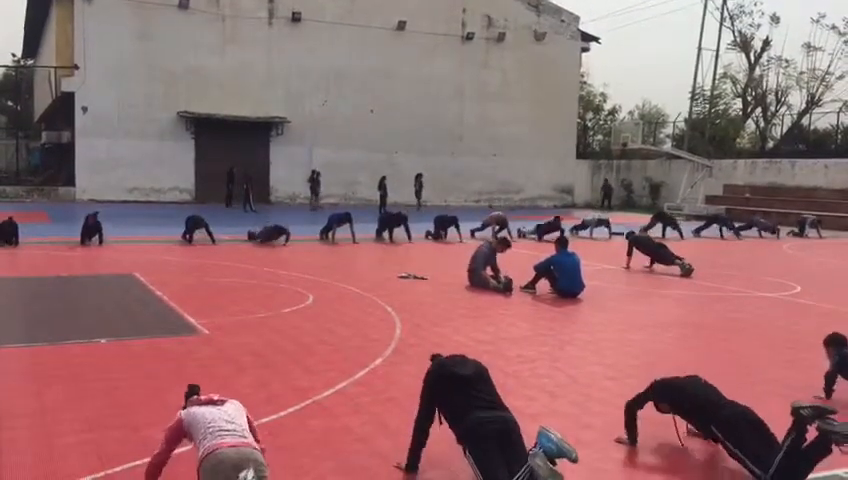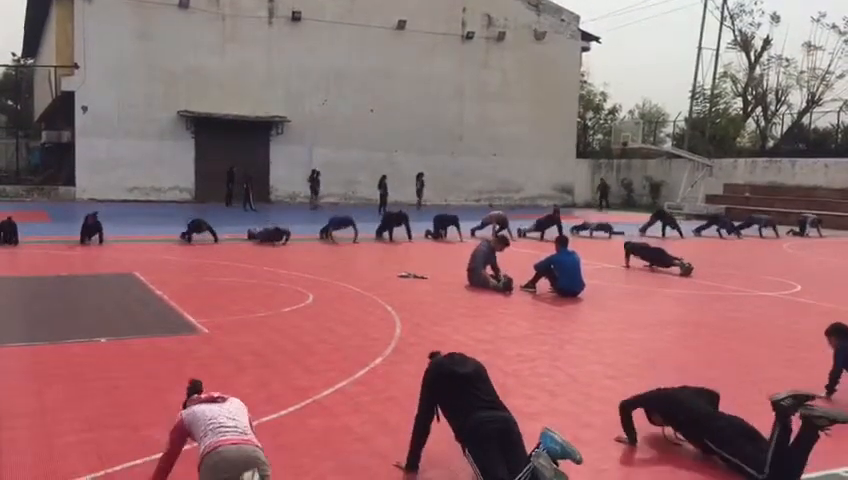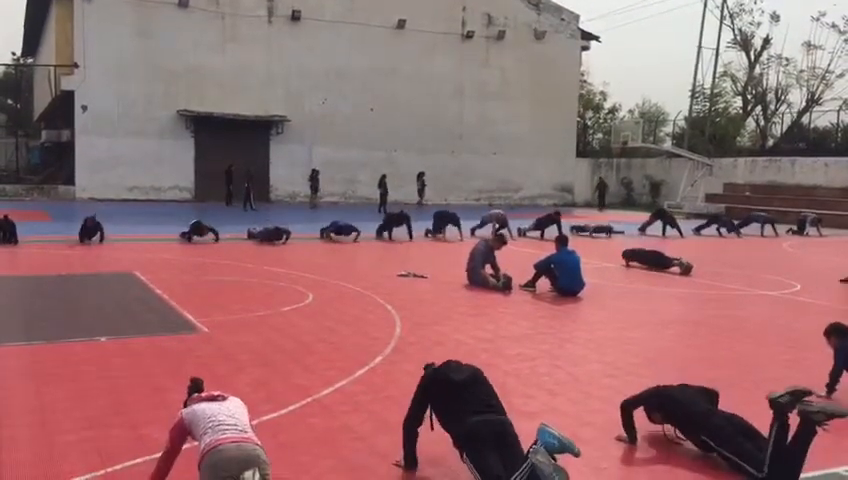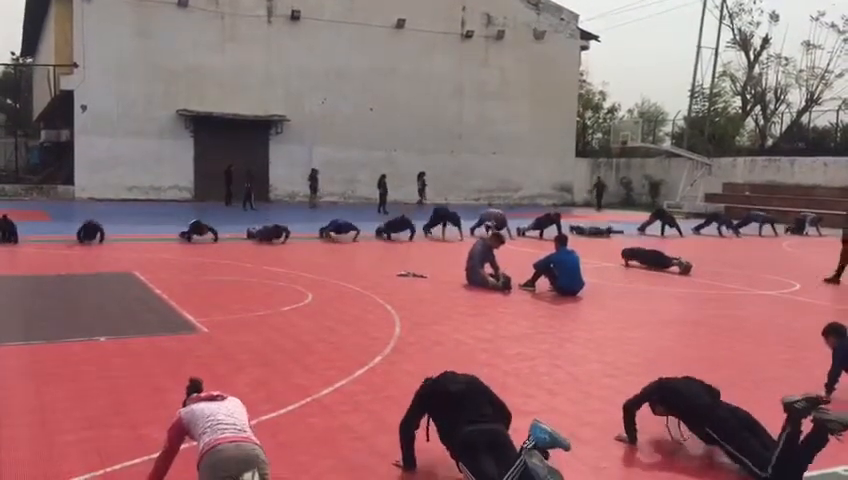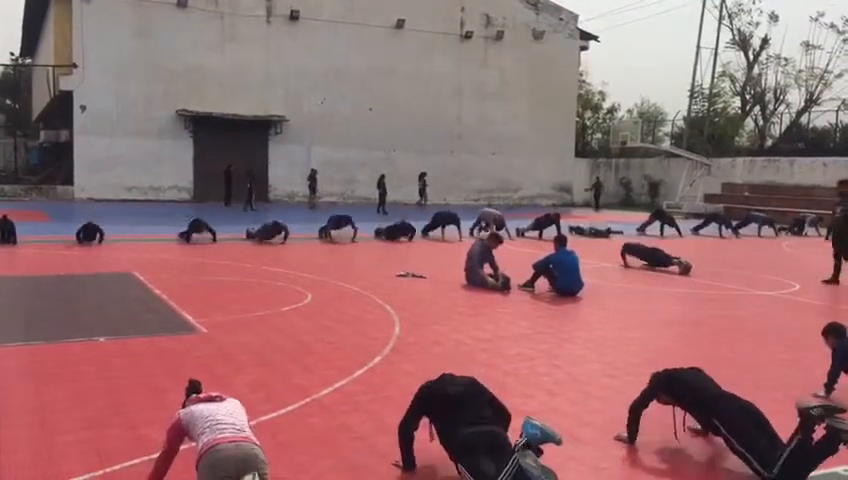
dt=0.2s
person 1, frame 1
left shoulder: (661, 388)
right shoulder: (689, 382)
left elbow: (631, 407)
left wrist: (631, 439)
right wrist: (706, 432)
left hip: (728, 425)
right hip: (742, 414)
left ankle: (799, 425)
right ankle: (825, 435)
person 1, frame 2
left shoulder: (655, 398)
right shoulder: (683, 392)
left elbow: (625, 406)
right elbow: (714, 396)
left wrist: (631, 439)
left hip: (716, 436)
right hip: (731, 423)
left ankle: (783, 416)
right ankle: (811, 420)
person 1, frame 3
left shoulder: (656, 395)
right shoulder: (682, 390)
left elbow: (626, 406)
right elbow: (713, 393)
left wrist: (631, 438)
left hip: (716, 434)
right hip: (730, 421)
left ankle: (780, 413)
right ankle: (808, 417)
person 1, frame 4
left shoulder: (659, 389)
right shoulder: (685, 382)
left elbow: (629, 406)
left wrist: (631, 438)
left hip: (720, 427)
right hip: (735, 415)
left ankle: (794, 418)
right ankle: (820, 425)
person 1, frame 5
left shoulder: (664, 379)
right shoulder: (692, 373)
left elbow: (636, 407)
left wrist: (631, 437)
right wrist: (706, 428)
left hip: (729, 419)
right hip: (744, 408)
left ankle: (809, 424)
person 2, frame 1
left shoulder: (435, 374)
right shoulder: (476, 367)
left elbow: (424, 421)
left hip: (475, 430)
right hip: (505, 422)
left ankle: (539, 453)
right ankle: (543, 449)
person 2, frame 2
left shoulder: (434, 372)
right shoulder: (474, 365)
left elbow: (424, 419)
left wrist: (412, 464)
left hip: (475, 429)
right hip: (505, 421)
left ankle: (543, 451)
right ankle: (546, 448)
person 2, frame 3
left shoulder: (430, 380)
right shoulder: (473, 372)
left elbow: (411, 423)
left wrist: (410, 463)
left hip: (471, 433)
right hip: (500, 424)
left ankle: (537, 456)
right ankle: (543, 445)
person 2, frame 4
left shoulder: (428, 390)
right shoulder: (471, 381)
left elbow: (406, 428)
right elbow: (506, 414)
left wrist: (409, 464)
left hip: (466, 442)
right hip: (495, 433)
left ankle: (531, 449)
right ankle: (535, 442)
person 2, frame 5
left shoulder: (427, 392)
right shoulder: (471, 383)
left elbow: (405, 428)
right elbow: (505, 415)
left wrist: (409, 465)
left hip: (465, 444)
right hip: (494, 434)
left ankle: (522, 449)
right ankle: (527, 442)
